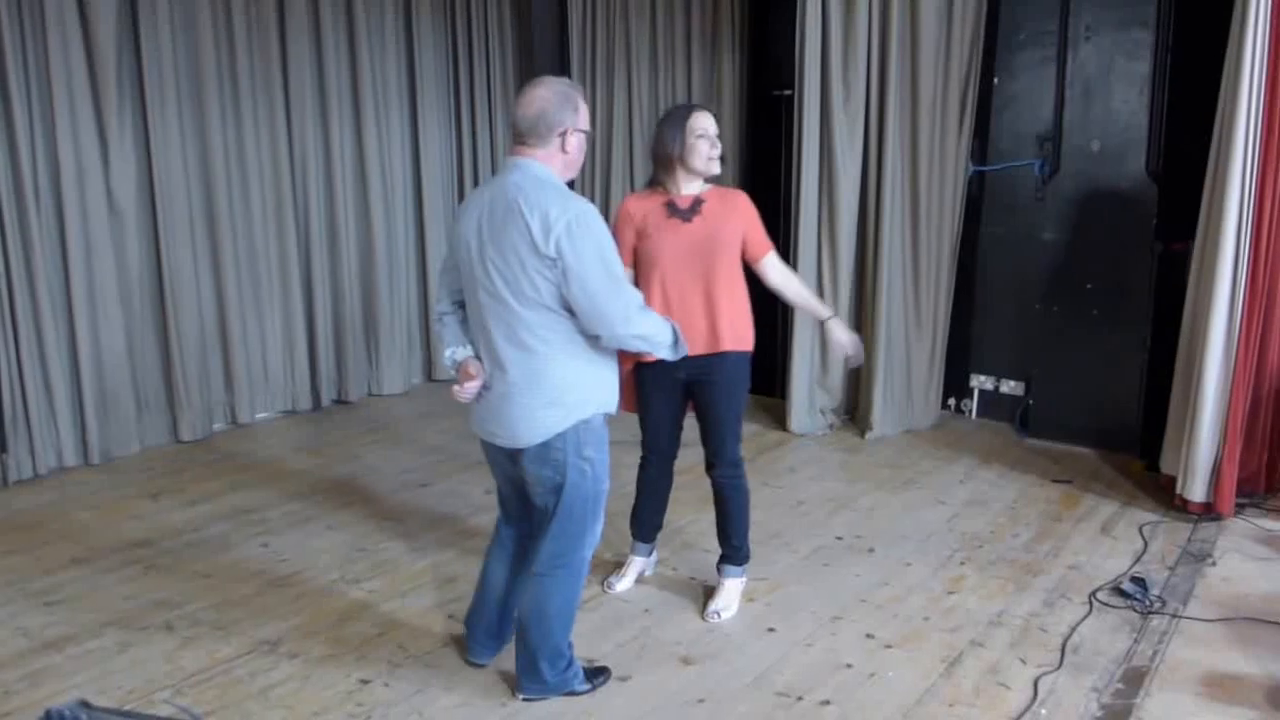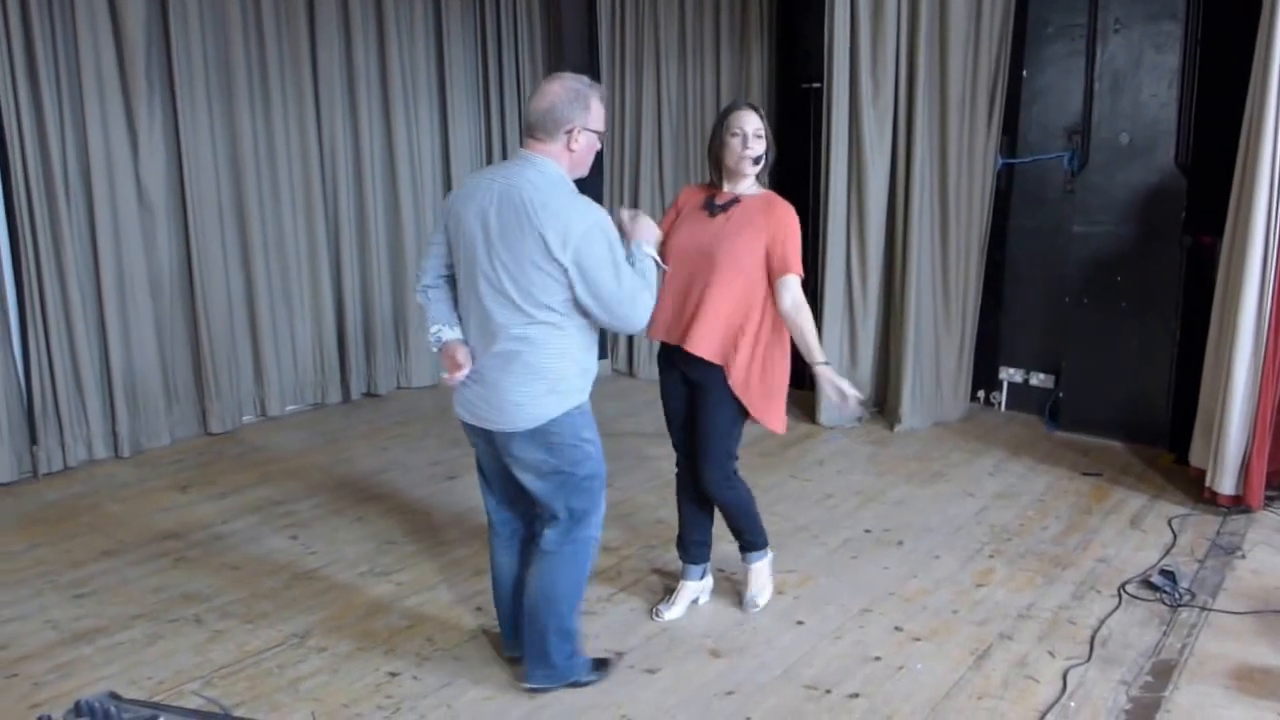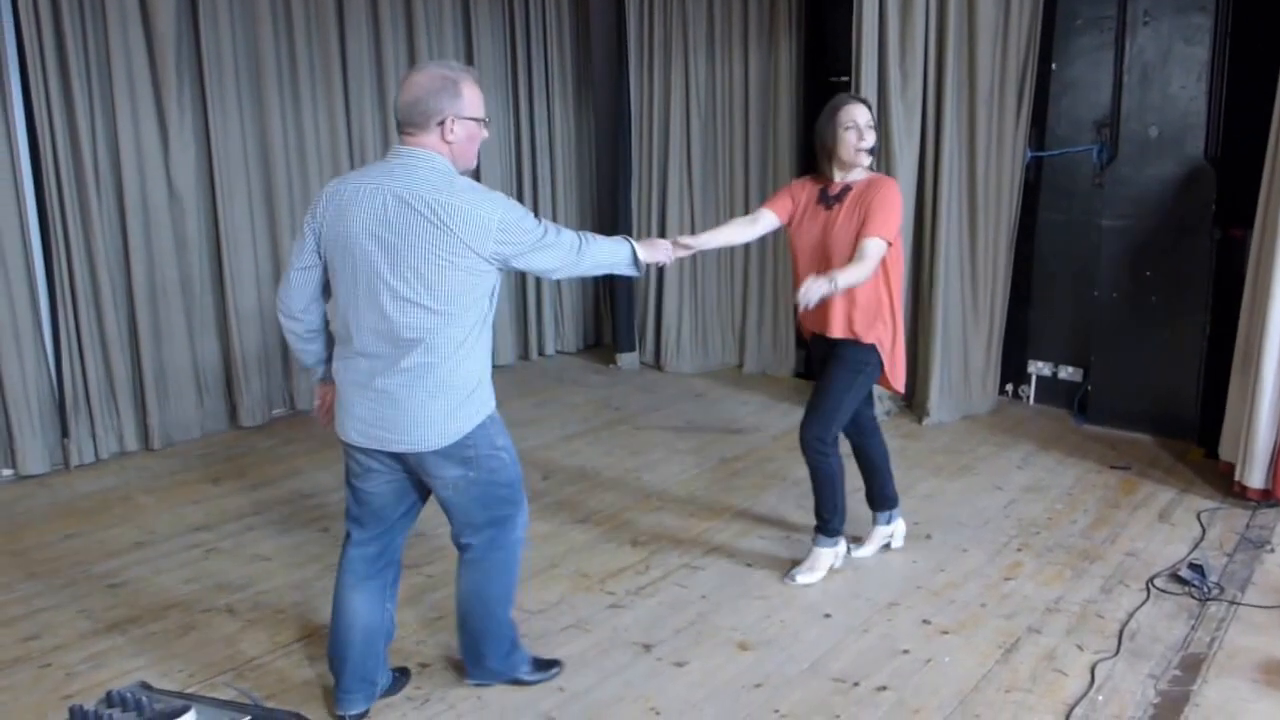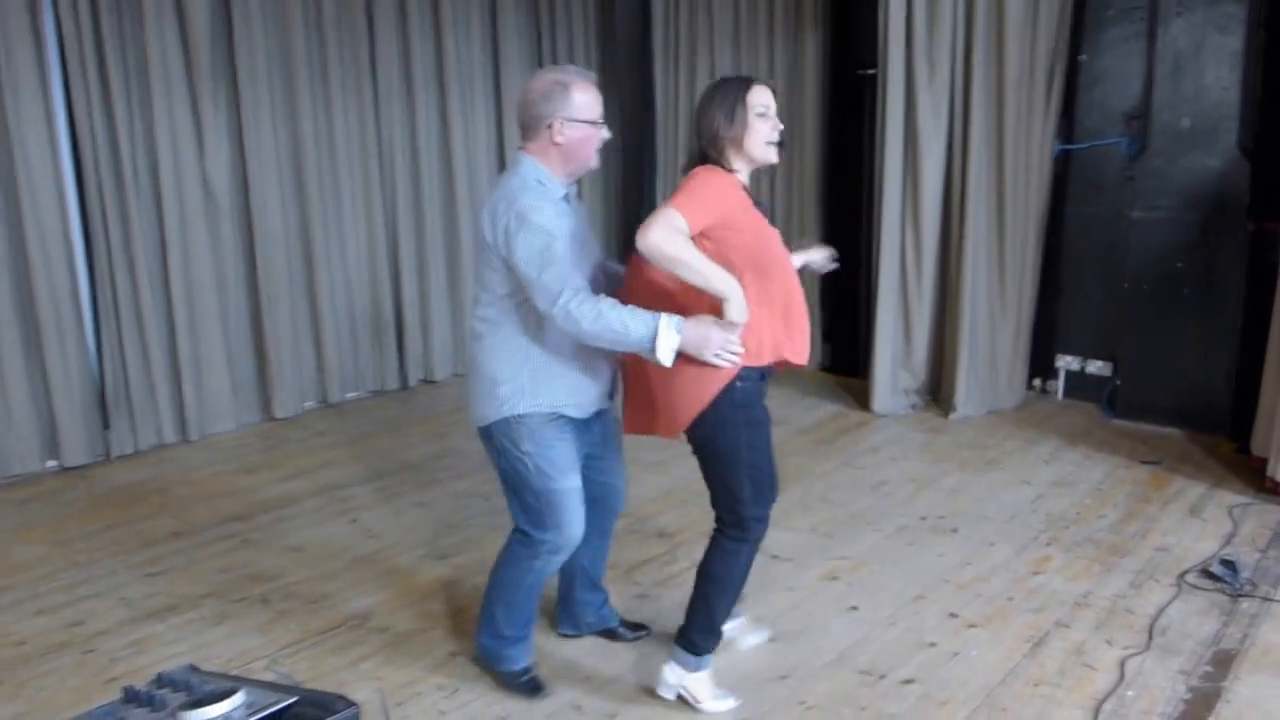
dt=1s
person 1, frame 1
left shoulder: (475, 206)
right shoulder: (567, 213)
left elbow: (449, 302)
right elbow: (617, 319)
left wrist: (465, 358)
right wrist: (670, 337)
left hip: (499, 411)
right hip: (560, 416)
left knee: (518, 524)
right knee: (564, 544)
left ankle: (485, 636)
right ankle: (545, 672)
person 1, frame 2
left shoulder: (470, 192)
right shoulder: (577, 216)
left elbow: (433, 278)
right elbow: (629, 315)
left wrist: (450, 339)
right wrist: (642, 249)
left hip: (479, 399)
right hip: (546, 406)
left knee: (509, 519)
right knee: (573, 523)
left ankle: (517, 634)
right ankle: (552, 659)
person 1, frame 3
left shoulder: (335, 198)
right shoulder: (477, 208)
left elbow: (296, 306)
right elbow: (564, 250)
left wrist: (326, 371)
right wrist: (636, 251)
left hip: (365, 416)
right hip: (452, 419)
left knee: (369, 546)
right knee: (494, 533)
right ankle: (493, 658)
person 1, frame 4
left shoulder: (553, 195)
right shoulder: (526, 205)
left elbow: (588, 276)
right elbow: (572, 309)
right wrist: (676, 332)
left hip: (577, 393)
right hip: (528, 403)
left knee: (601, 502)
right knee: (553, 526)
left ankle: (582, 611)
right ankle: (501, 643)
person 2, frame 1
left shoulder: (736, 204)
right shoulder: (636, 209)
left elbow: (775, 271)
left wrist: (829, 318)
left hip: (724, 354)
right hip: (658, 358)
left knee: (724, 465)
right knee: (656, 457)
left ankle: (733, 572)
right ankle: (642, 550)
person 2, frame 2
left shoulder: (777, 213)
right shoulder: (688, 200)
left elbow: (790, 298)
right elbow: (656, 265)
left wrist: (820, 365)
left hip: (730, 361)
right hip: (676, 353)
left knee: (714, 471)
right knee: (689, 466)
left ankle: (758, 556)
right ankle: (694, 574)
person 2, frame 3
left shoulder: (883, 192)
right shoulder: (803, 191)
left elbow: (867, 262)
right elbow: (754, 224)
left wrist: (827, 282)
right wrist: (693, 242)
left hip: (864, 334)
right hip: (823, 333)
left knee: (816, 433)
right knee: (858, 423)
left ankle: (828, 542)
right ankle: (888, 520)
person 2, frame 4
left shoulder: (733, 193)
right shoulder: (710, 184)
right elbow: (655, 238)
left wrist: (798, 258)
right wrist: (728, 288)
left hip: (736, 374)
right hip: (719, 378)
left knee: (756, 494)
right knee: (746, 516)
left ankle: (719, 615)
right ankle: (687, 664)
